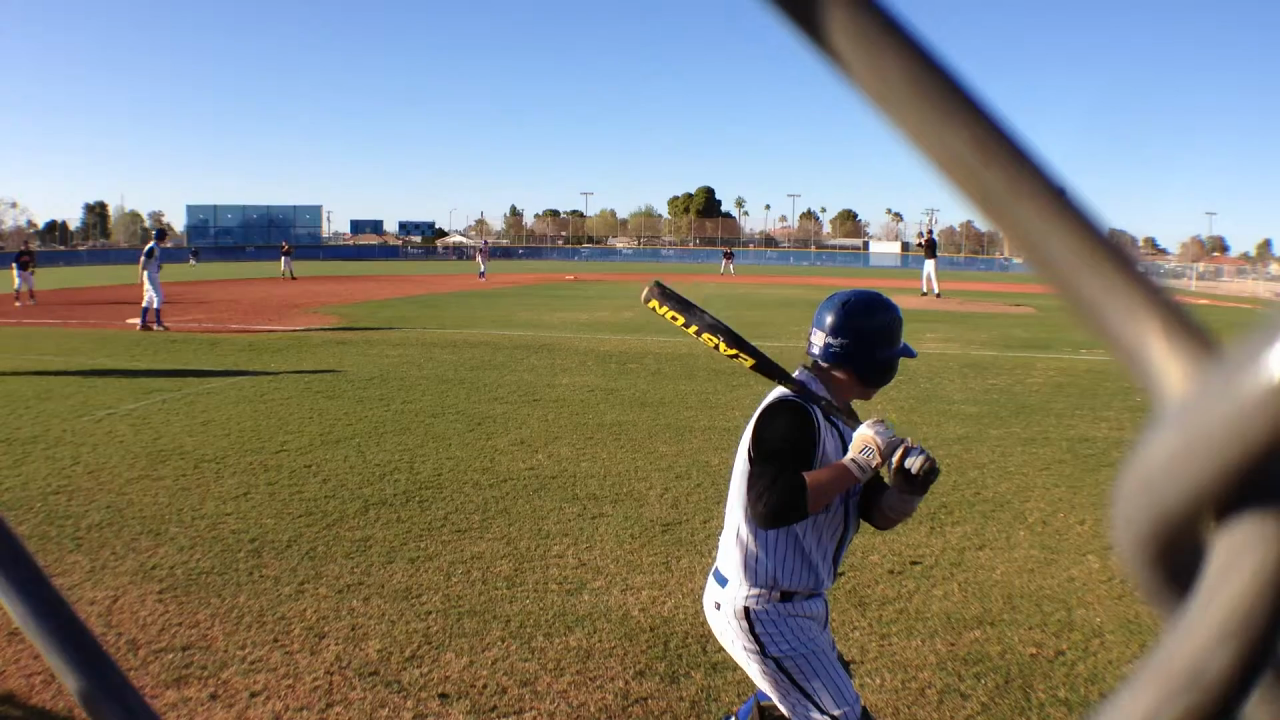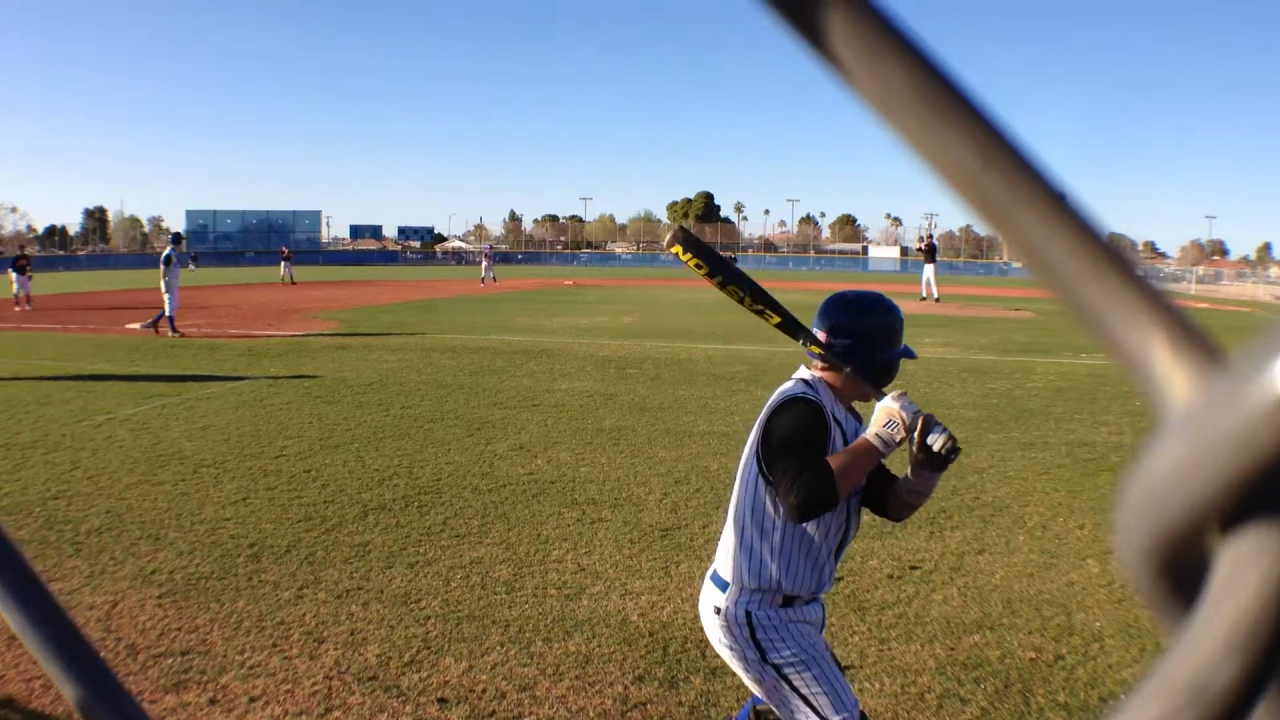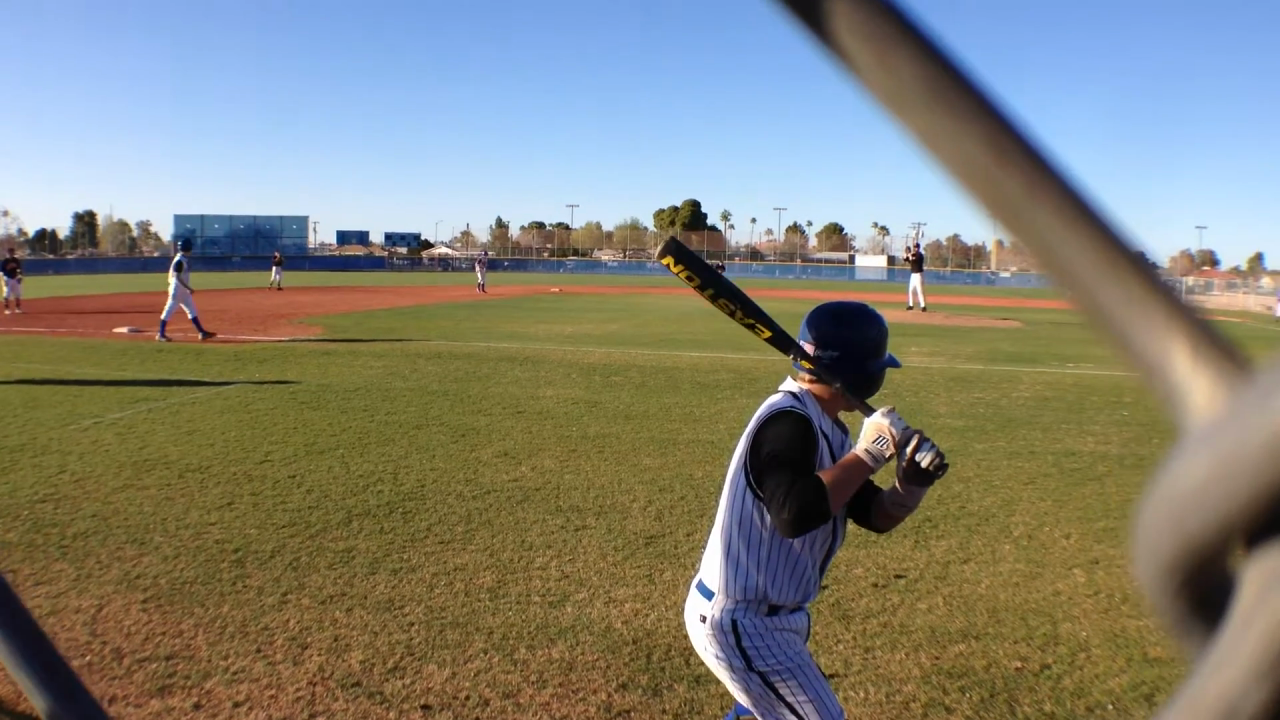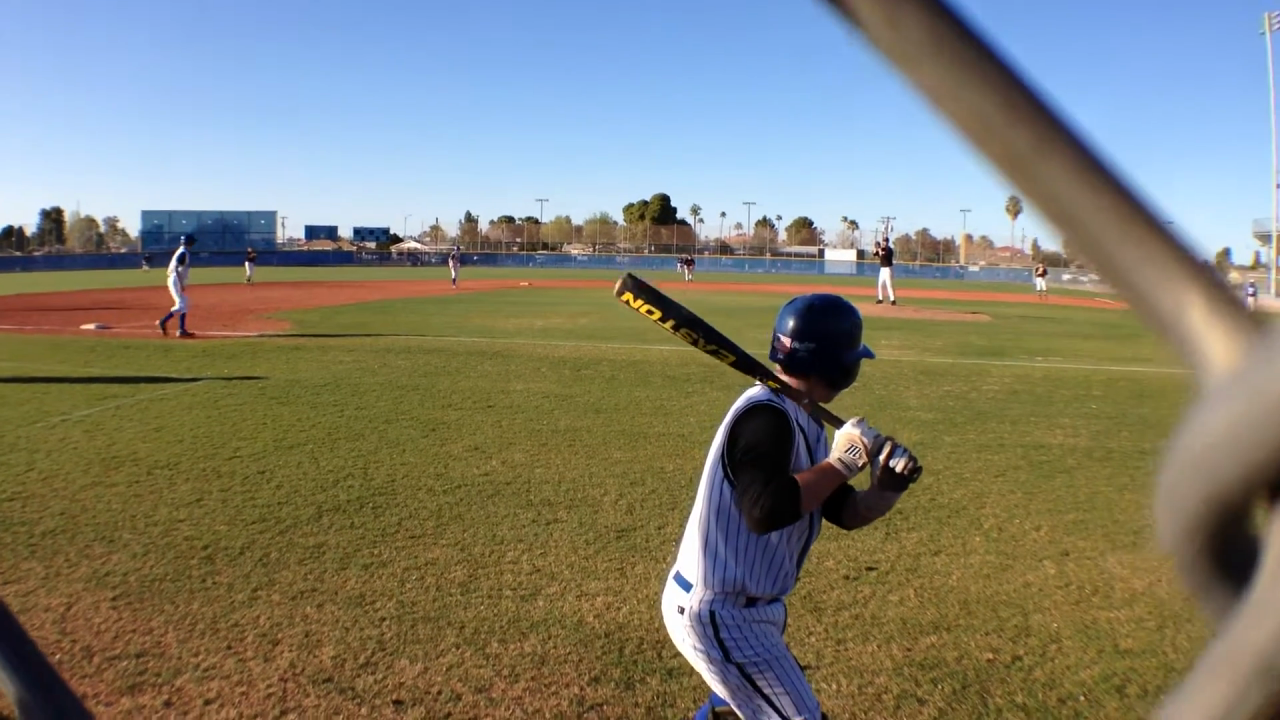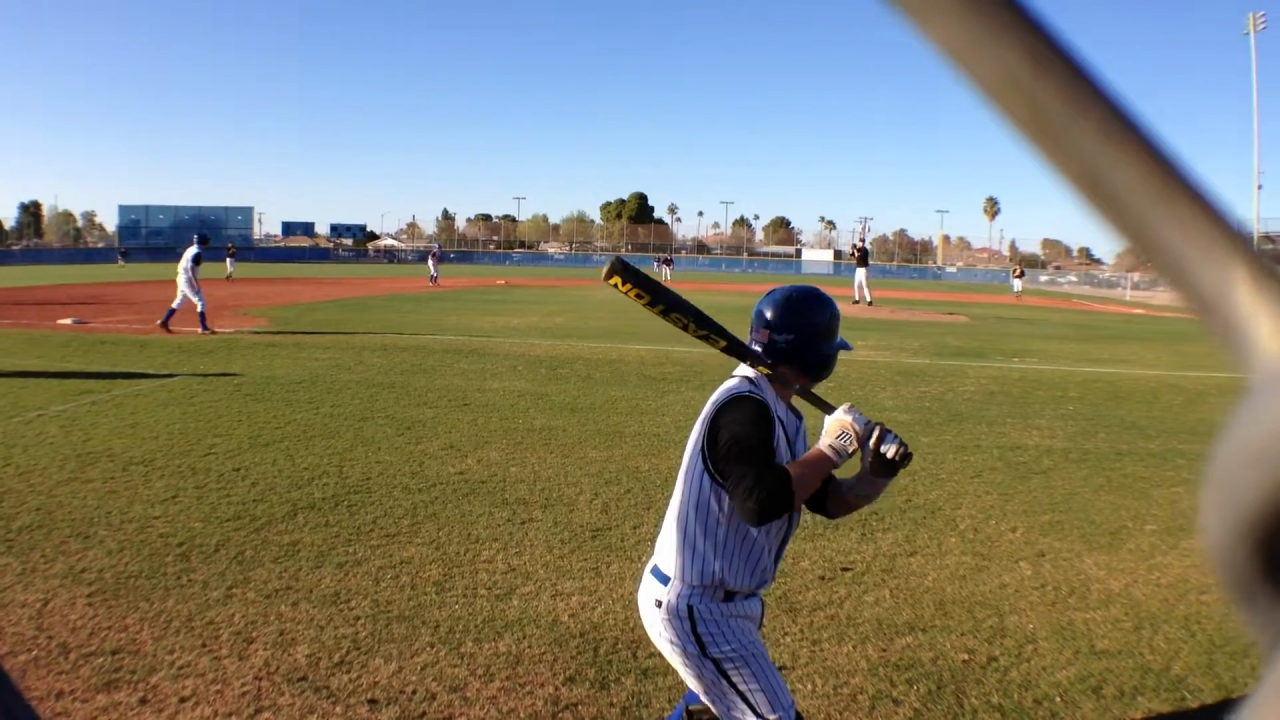
dt=0.4s
person 1, frame 1
left shoulder: (843, 417)
right shoulder: (792, 411)
left elbow: (879, 515)
right elbow: (770, 507)
left wrist: (906, 490)
right wrist: (857, 463)
left hip: (791, 599)
right hip: (760, 607)
left knee: (812, 684)
person 1, frame 2
left shoulder: (841, 415)
right shoulder: (801, 409)
left elbow: (891, 504)
right elbow: (802, 500)
left wrist: (925, 471)
right wrist: (878, 438)
left hip: (772, 602)
right hip: (757, 612)
person 1, frame 3
left shoulder: (826, 428)
right shoulder: (788, 422)
left elbow: (875, 515)
right elbow: (794, 515)
left wrist: (911, 484)
right wrist: (868, 454)
left hip: (758, 612)
right hip: (743, 623)
person 1, frame 4
left shoulder: (800, 419)
right shoulder: (766, 415)
left elbow: (844, 512)
right elbow: (764, 511)
left wrist: (885, 489)
right wrist: (842, 461)
left hip: (731, 604)
right hip: (721, 613)
person 1, frame 5
left shoulder: (778, 411)
right shoulder: (746, 407)
left elbow: (826, 501)
right elbow: (757, 503)
left wrist: (873, 477)
right wrist: (831, 448)
left hip: (704, 596)
right hip: (698, 607)
